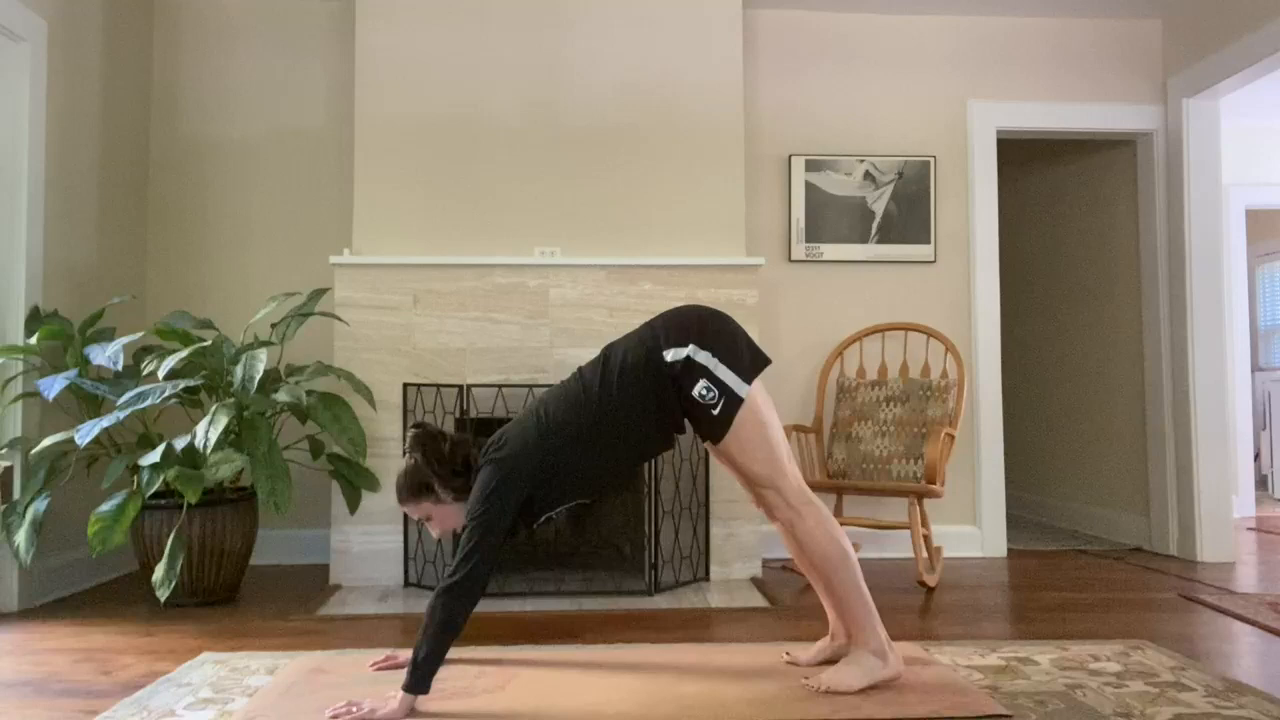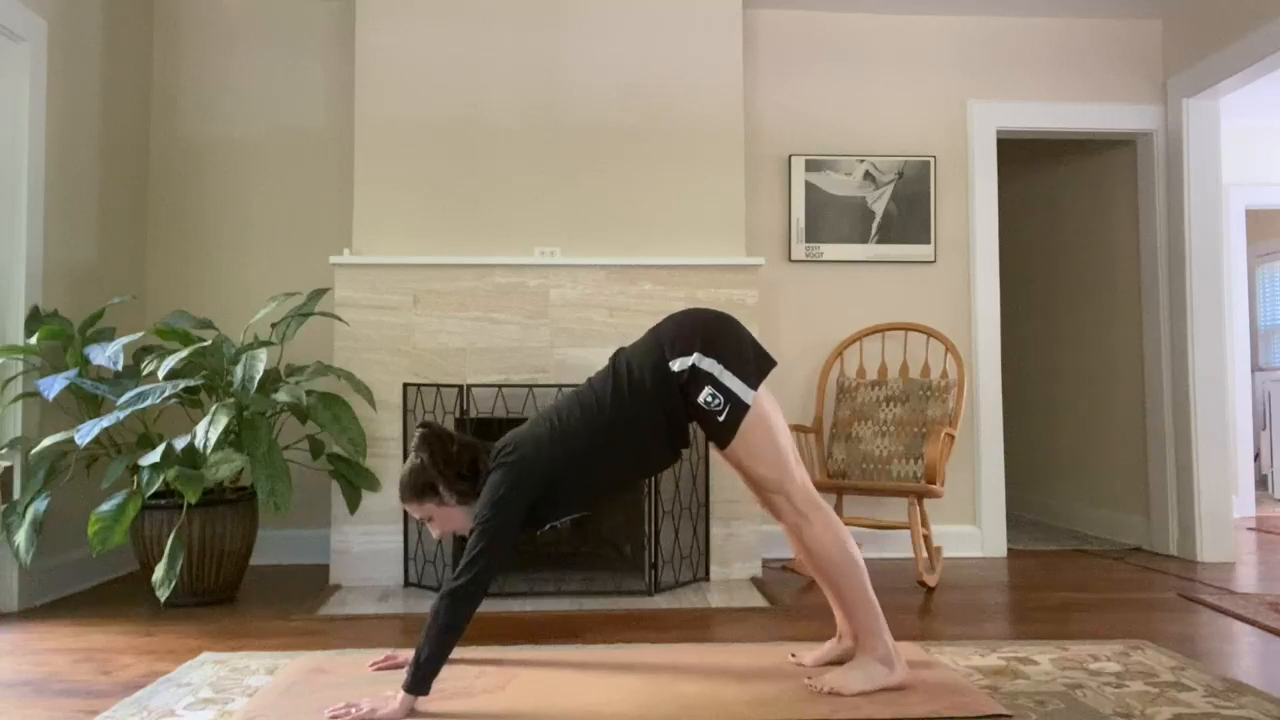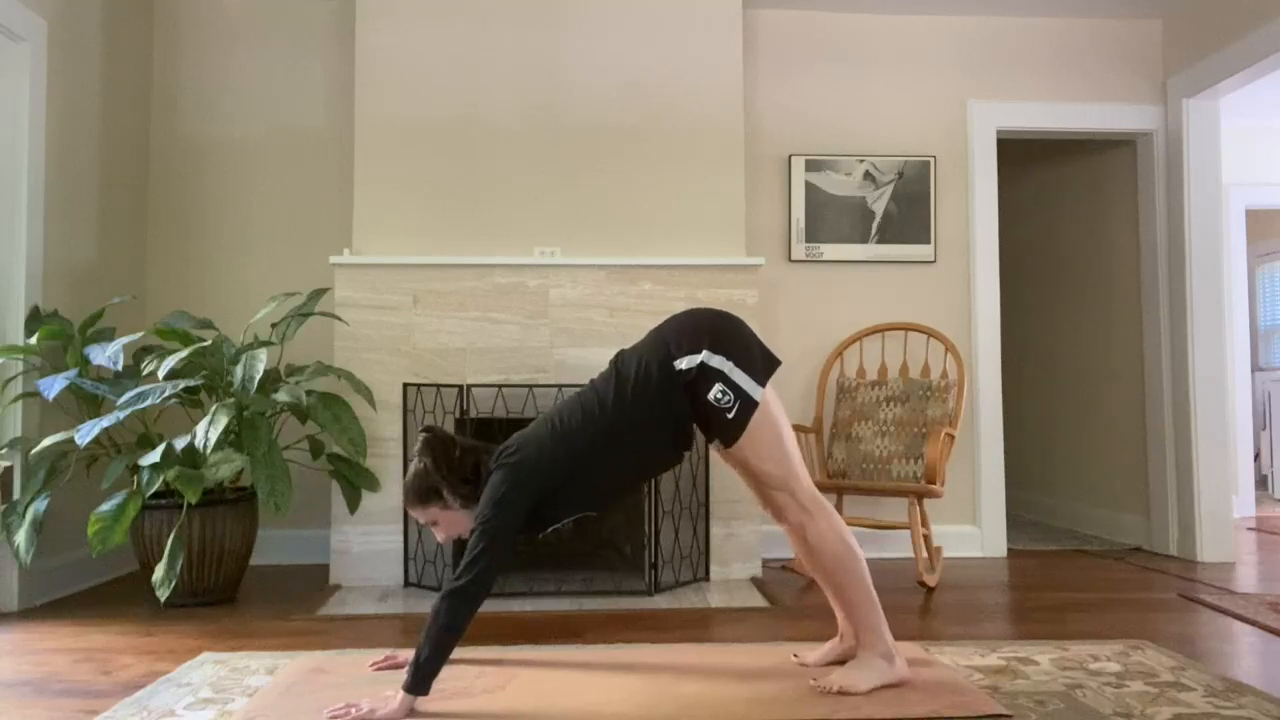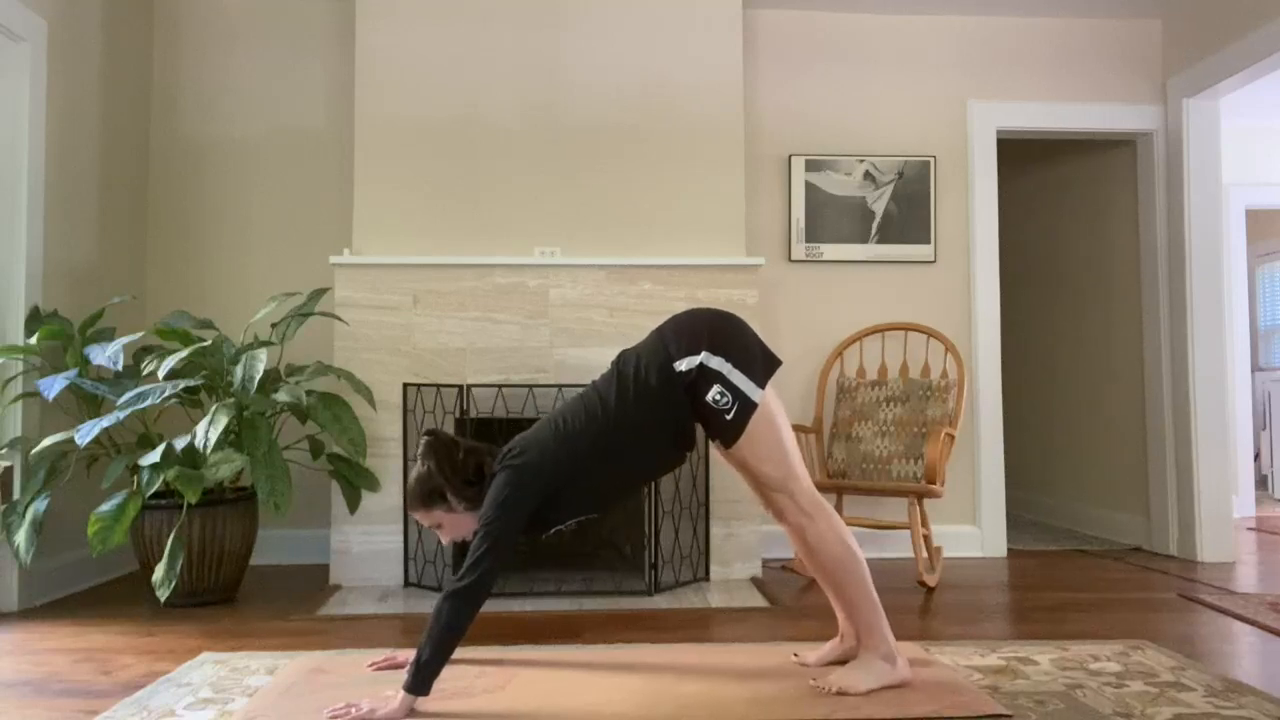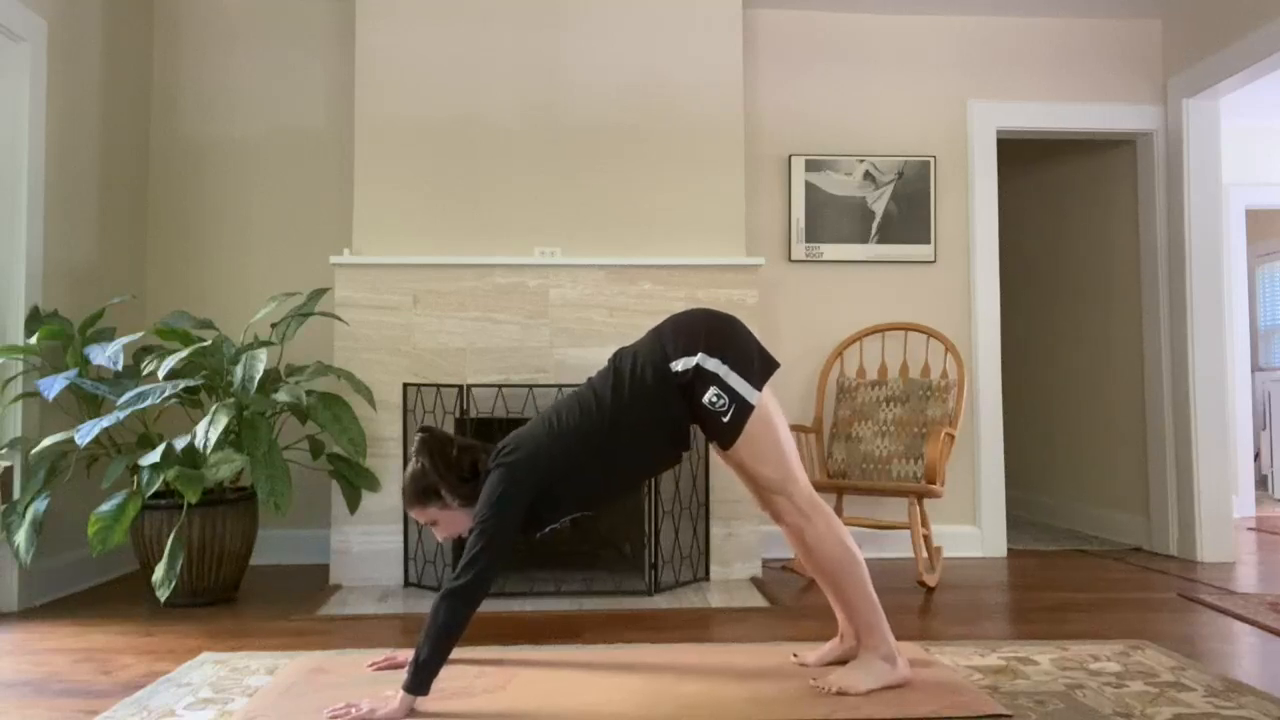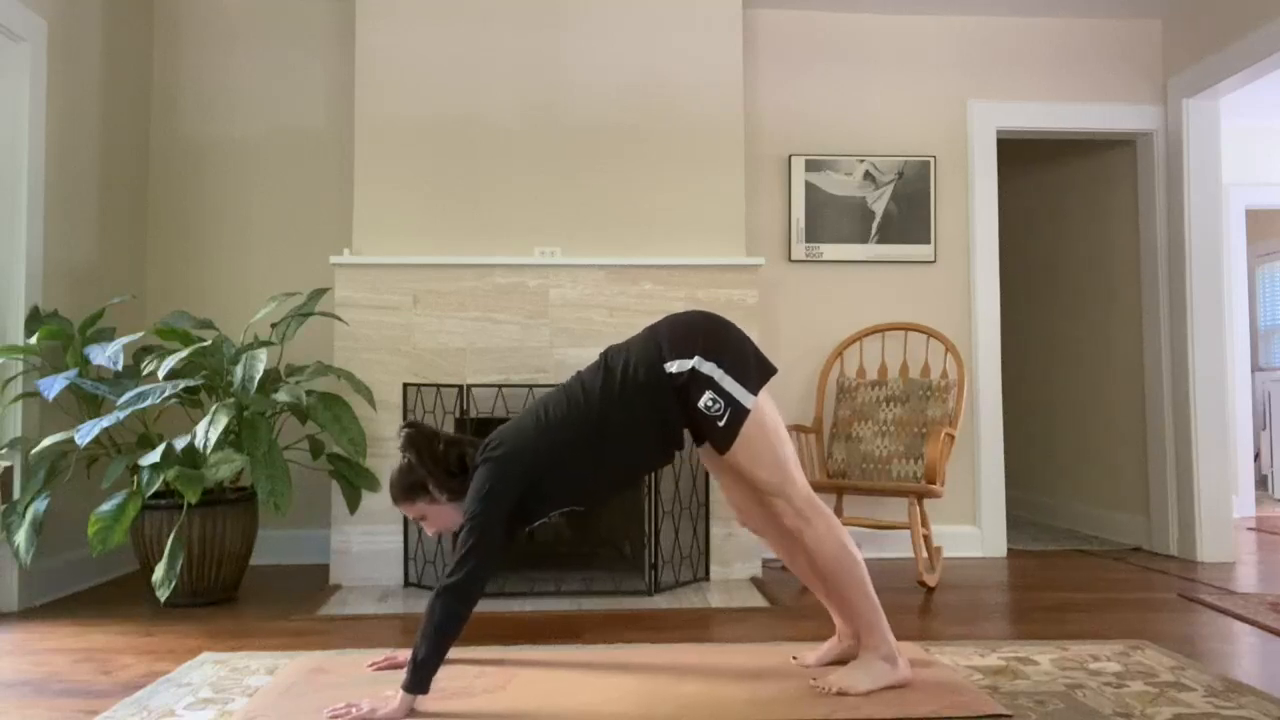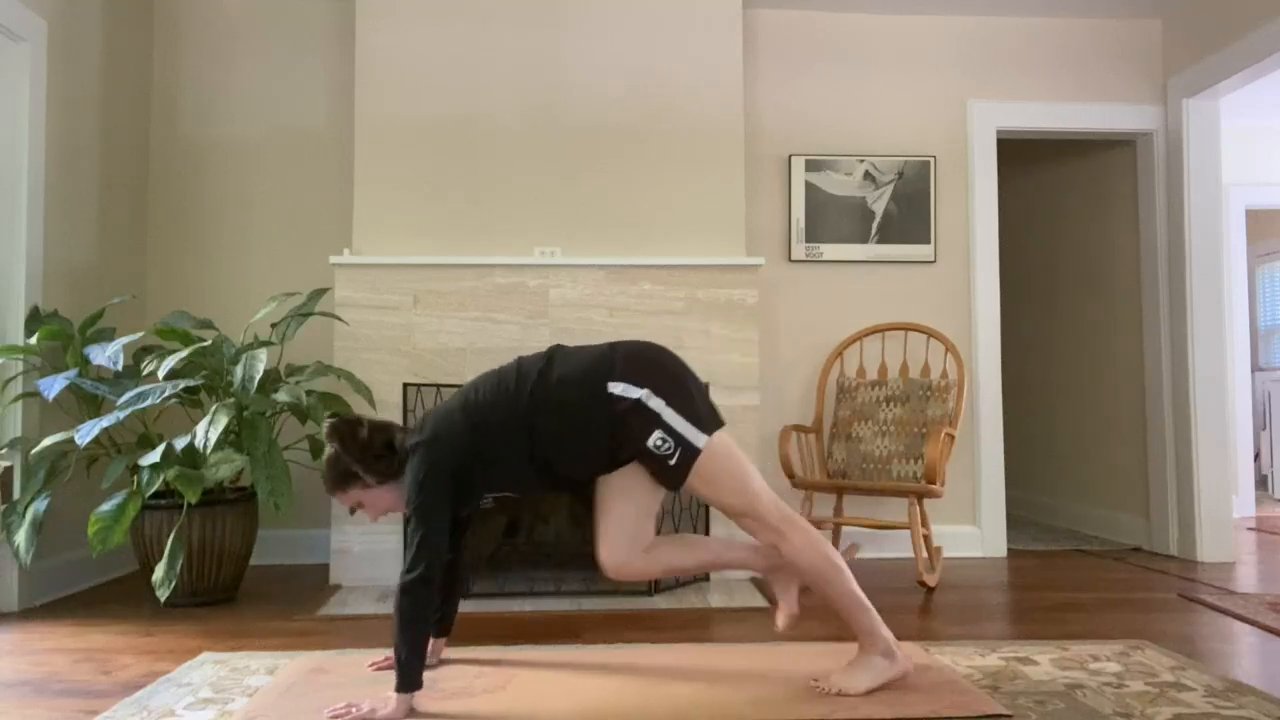
dt=0.4s
person 1, frame 1
left shoulder: (500, 472)
right shoulder: (497, 470)
left elbow: (461, 582)
right elbow: (467, 576)
right wrist: (427, 649)
left hip: (688, 353)
right hip: (678, 362)
left knee: (784, 495)
right knee: (773, 498)
left ankle: (875, 650)
right ankle: (842, 633)
person 1, frame 2
left shoulder: (510, 476)
right shoulder: (502, 473)
left elbow: (466, 585)
right elbow: (469, 582)
right wrist: (429, 649)
left hip: (695, 358)
right hip: (687, 367)
left knee: (793, 500)
right knee: (782, 501)
left ankle: (881, 654)
right ankle: (851, 635)
person 1, frame 3
left shoulder: (513, 478)
right shoulder: (506, 477)
left elbow: (466, 585)
right elbow: (470, 583)
right wrist: (429, 650)
left hip: (702, 358)
right hip: (690, 367)
left knee: (796, 500)
right knee: (782, 504)
left ankle: (881, 651)
right ankle: (852, 634)
person 1, frame 4
left shoulder: (515, 481)
right shoulder: (507, 477)
left elbow: (469, 586)
right elbow: (473, 581)
right wrist: (430, 650)
left hip: (701, 358)
right hip: (690, 368)
left knee: (796, 501)
right knee: (784, 505)
left ankle: (883, 654)
right ankle: (852, 635)
person 1, frame 5
left shoulder: (510, 477)
right shoulder: (504, 476)
left elbow: (467, 584)
right elbow: (470, 581)
right wrist: (428, 650)
left hip: (698, 360)
right hip: (687, 369)
left knee: (794, 501)
right knee: (780, 506)
left ankle: (883, 653)
right ankle: (853, 633)
person 1, frame 6
left shoulder: (498, 473)
right shoulder: (493, 474)
left elbow: (461, 580)
right elbow: (471, 572)
right wrist: (432, 647)
left hip: (692, 360)
right hip: (680, 376)
left knee: (791, 504)
right knee: (759, 514)
left ankle: (884, 654)
right ankle: (850, 629)
person 1, frame 7
left shoulder: (424, 459)
right shoulder: (437, 454)
left elbow: (419, 573)
right elbow: (448, 549)
right wrist: (434, 642)
left hip: (629, 389)
right hip: (613, 411)
left knee: (760, 512)
right knee: (623, 561)
left ankle: (881, 648)
right ankle: (768, 561)
